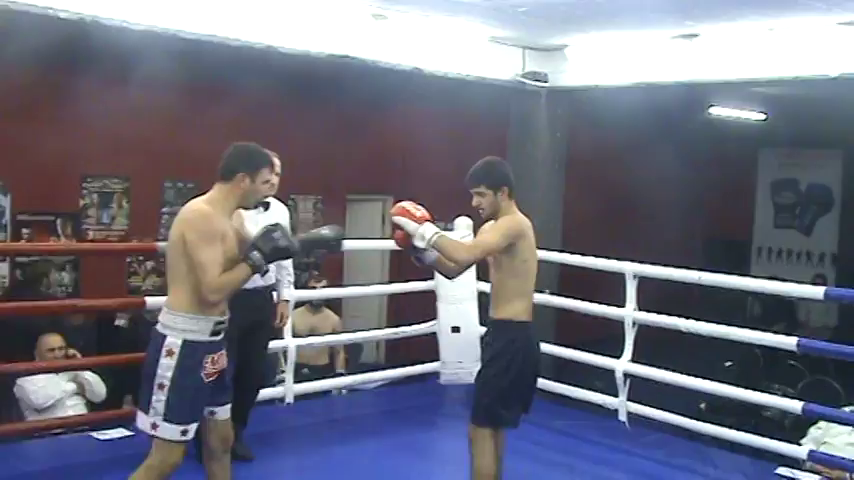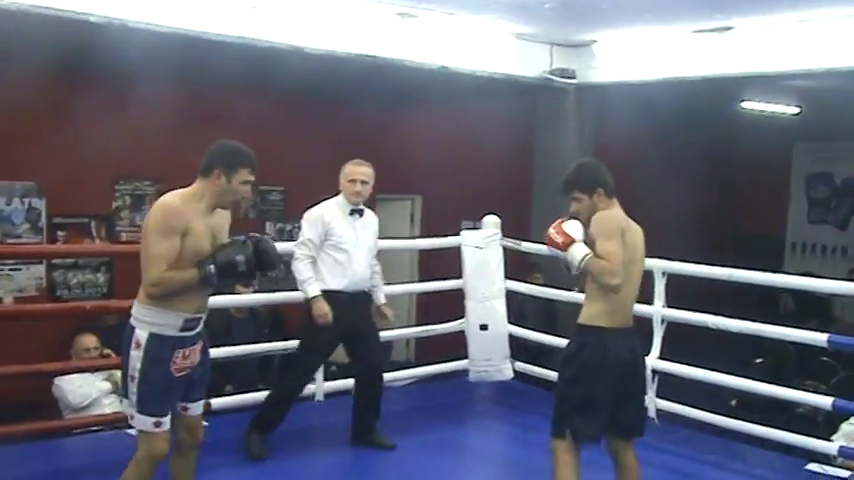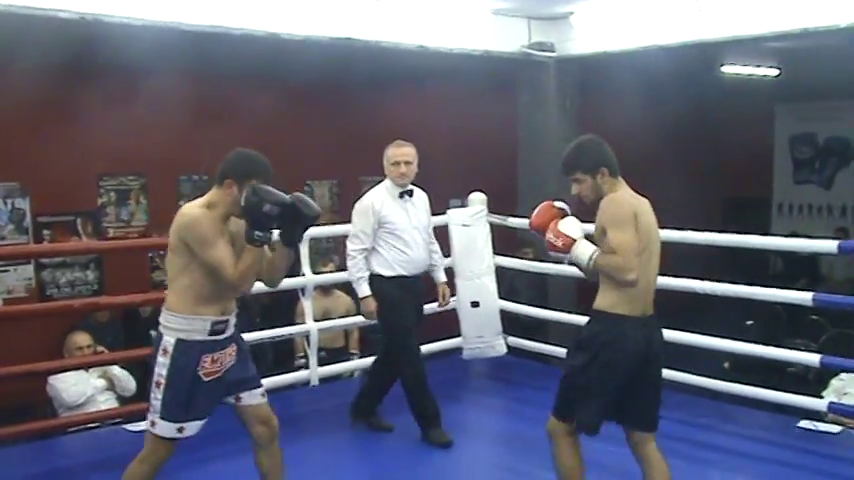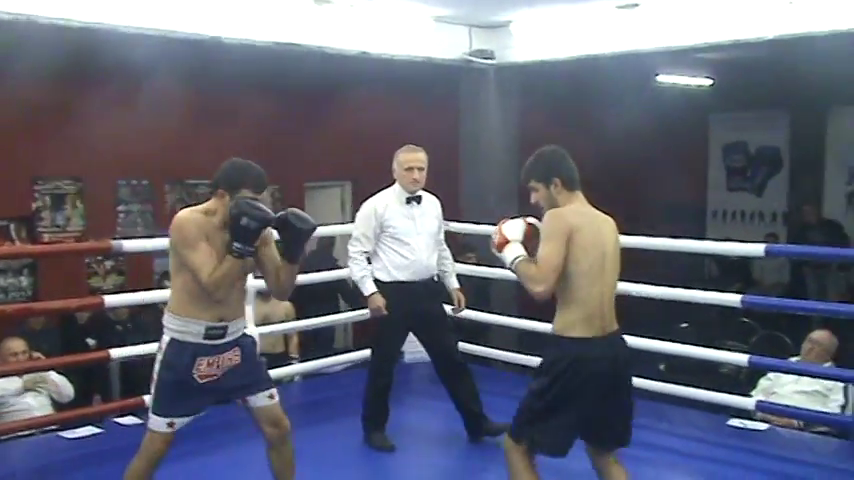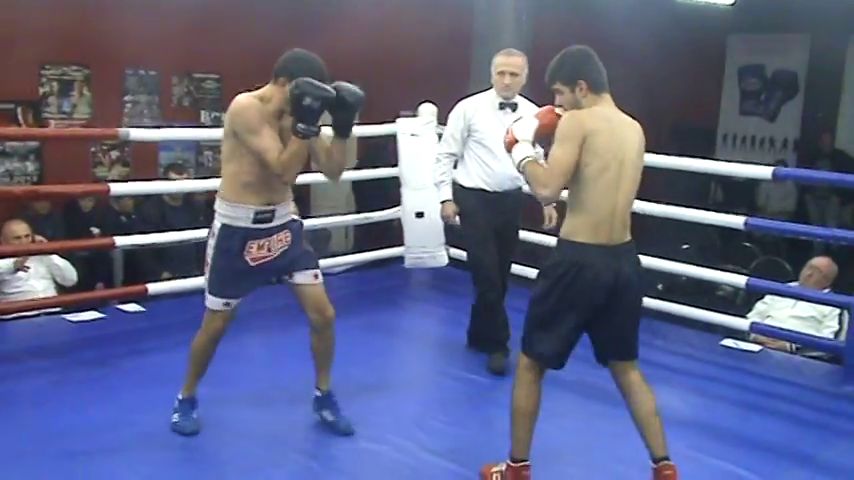
dt=0.7s
person 1, frame 1
left shoulder: (511, 225)
right shoulder: (504, 227)
left elbow: (462, 256)
right elbow: (454, 268)
left wrist: (421, 229)
right wrist: (422, 247)
left hip: (510, 337)
right hip: (512, 334)
left knee: (482, 427)
right knee: (490, 424)
person 1, frame 2
left shoulder: (604, 220)
right shoulder: (634, 229)
left elbow: (613, 278)
left wrist: (575, 250)
right wrist: (577, 254)
left hip: (595, 342)
right hip: (626, 343)
left knee: (563, 441)
right knee: (621, 441)
person 1, frame 3
left shoulder: (614, 204)
right shoulder: (640, 205)
left elbow: (627, 272)
left wrist: (575, 246)
right wrist: (572, 245)
left hip: (612, 331)
right hip: (645, 331)
left knee: (560, 426)
right knee: (641, 435)
person 1, frame 4
left shoulder: (557, 219)
right shoulder: (607, 223)
left elbow: (541, 286)
left wrist: (510, 249)
right wrist: (539, 246)
left hip: (574, 353)
right hip: (612, 349)
left knee: (517, 445)
person 1, frame 5
left shoulder: (575, 122)
right shoulder: (634, 129)
left elbow: (547, 189)
left wrist: (520, 147)
left hip: (579, 260)
right hip: (623, 260)
left knee: (529, 362)
right knee: (626, 368)
person 2, frame 1
left shoulder: (224, 217)
right shoulder: (201, 216)
right elbow: (211, 290)
left wrist: (304, 242)
right wrist: (257, 258)
left hip: (209, 342)
right hip: (183, 343)
left knee: (220, 441)
person 2, frame 2
left shoulder: (221, 215)
right shoulder: (171, 210)
right elbow: (154, 284)
left wrist: (245, 261)
right wrist: (213, 269)
left hip: (190, 337)
right hip: (154, 338)
left knee: (191, 436)
right knee: (155, 447)
person 2, frame 3
left shoulder: (243, 219)
right shoulder: (194, 219)
left elbow: (273, 277)
right elbow: (242, 281)
left wrist: (291, 234)
right wrist: (258, 232)
left hip: (226, 338)
right hip: (185, 342)
left knee: (266, 427)
right knee: (158, 449)
person 2, frame 4
left shoulder: (255, 228)
right shoulder: (188, 223)
left elbow: (281, 291)
right elbow: (215, 288)
left wrist: (292, 250)
right wrist: (241, 244)
left hip: (235, 341)
right hip: (186, 345)
left knee: (278, 427)
right knee: (155, 447)
person 2, frame 5
left shoulder: (302, 111)
right shoulder: (245, 107)
left elbow: (333, 170)
right elbow: (281, 168)
left wrist: (343, 126)
right wrist: (304, 123)
left hip: (283, 223)
right hip: (237, 227)
left knee: (323, 313)
right knee: (215, 324)
left ankle: (324, 397)
right ankle: (186, 400)
person 3, frame 1
left shoulder: (281, 212)
left elbow: (284, 259)
left wrist: (284, 298)
left hip: (262, 300)
right hip: (227, 298)
left knee: (254, 373)
left ankle: (233, 433)
person 3, frame 2
left shoulder: (371, 219)
right shoulder: (321, 214)
right elbow: (301, 259)
left wrist: (380, 300)
right wrist: (316, 298)
left hip: (360, 303)
right hip: (329, 302)
left knee: (371, 369)
right knee: (302, 369)
left ankle: (365, 430)
right ankle: (259, 430)
person 3, frame 3
left shoulder: (422, 198)
right shoulder: (371, 202)
left elbow: (430, 242)
right elbow: (356, 252)
left wrist: (441, 278)
right wrist: (364, 294)
left hip: (415, 284)
right hip: (388, 287)
left knee: (394, 354)
right knee: (408, 356)
left ankle: (364, 408)
right ankle: (429, 424)
person 3, frame 4
left shoulder: (433, 204)
right shoulder: (375, 206)
right elbow: (356, 254)
left wrist: (452, 285)
right wrist: (370, 292)
left hip: (427, 291)
right hip: (392, 294)
left knee: (450, 357)
right knee: (383, 364)
left ankle: (476, 422)
right ankle: (374, 428)
person 3, frame 5
left shoulder: (532, 114)
right shoulder: (468, 109)
right elbow: (446, 155)
right wrist: (446, 196)
left hip: (510, 201)
right hip: (476, 199)
left knee: (498, 274)
right knee: (487, 274)
left ankle: (480, 336)
right ankle: (498, 345)
